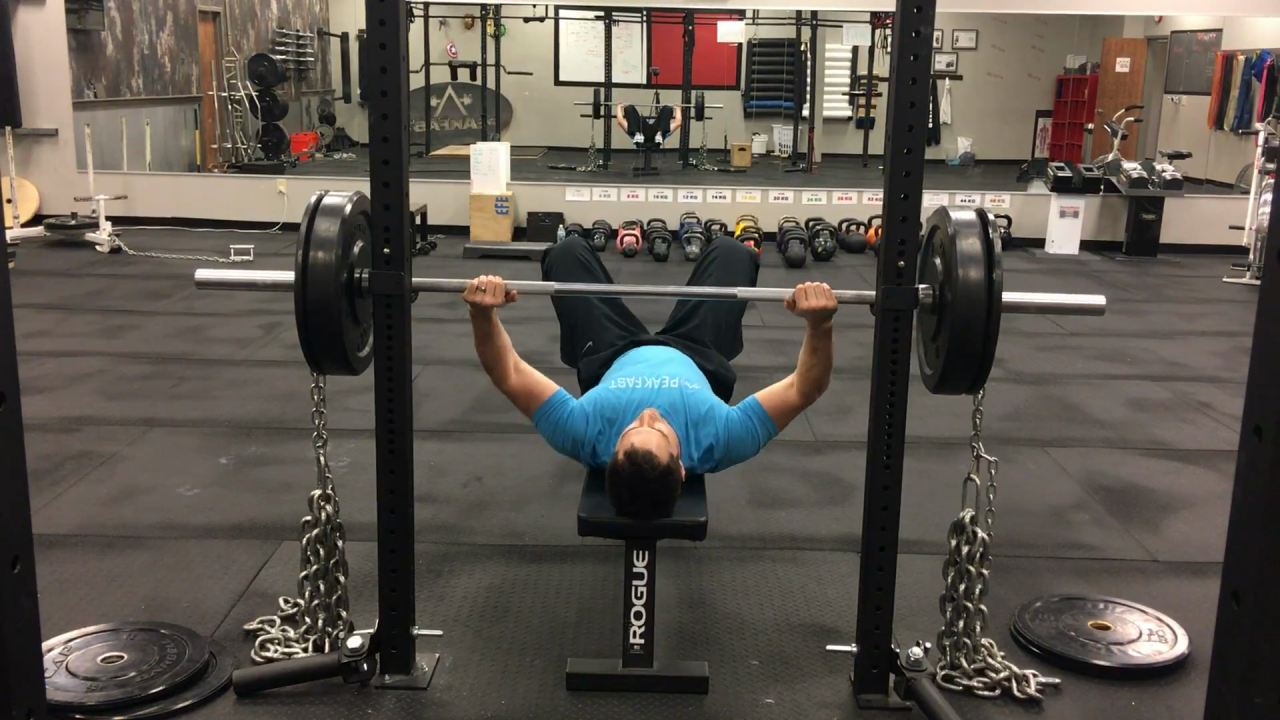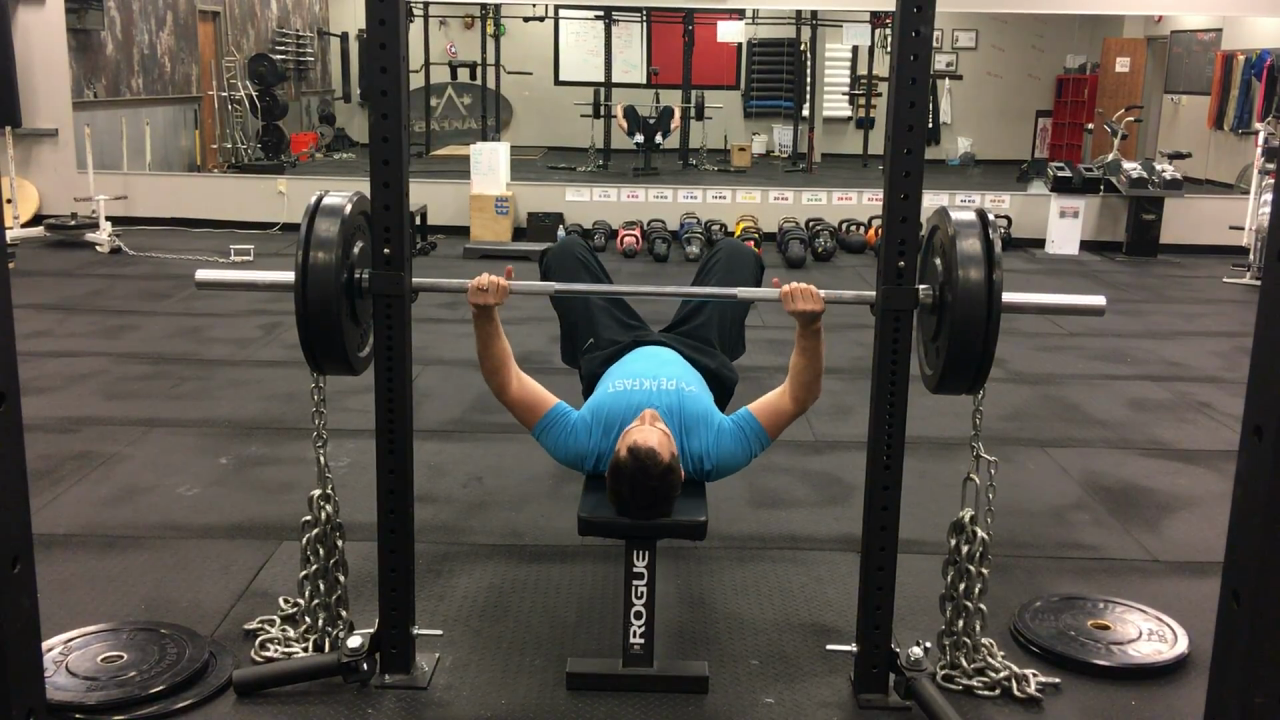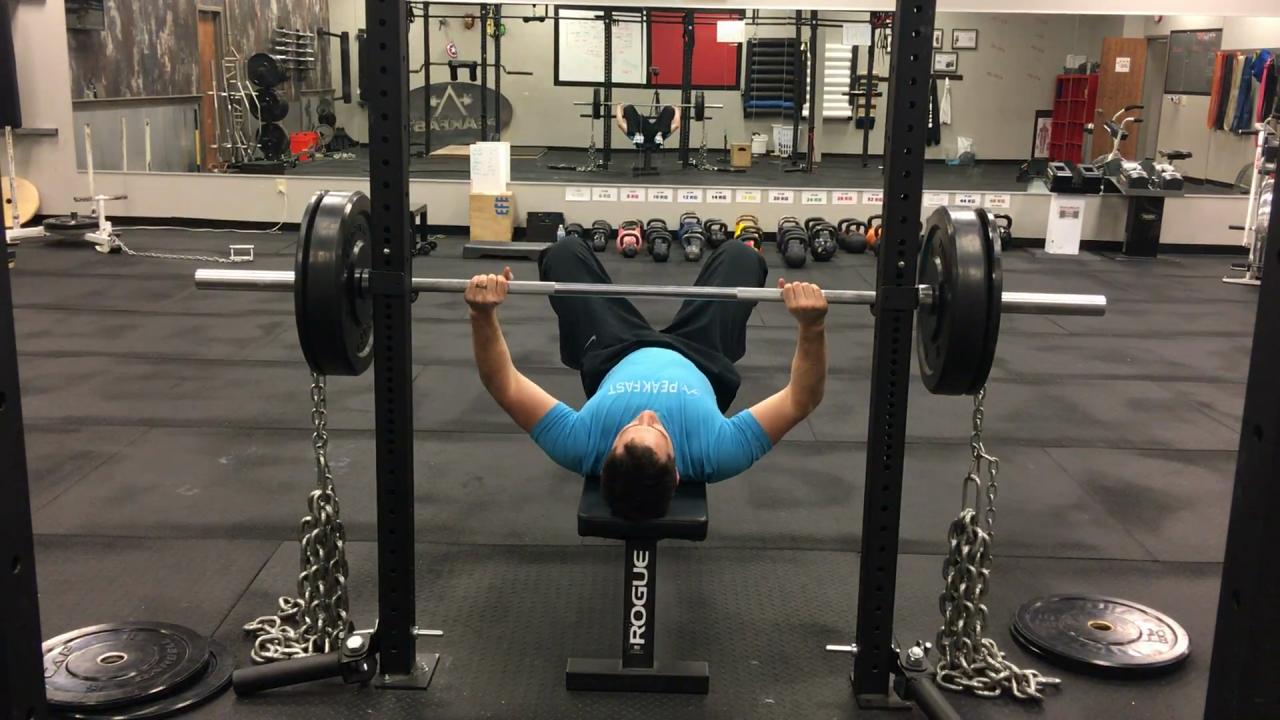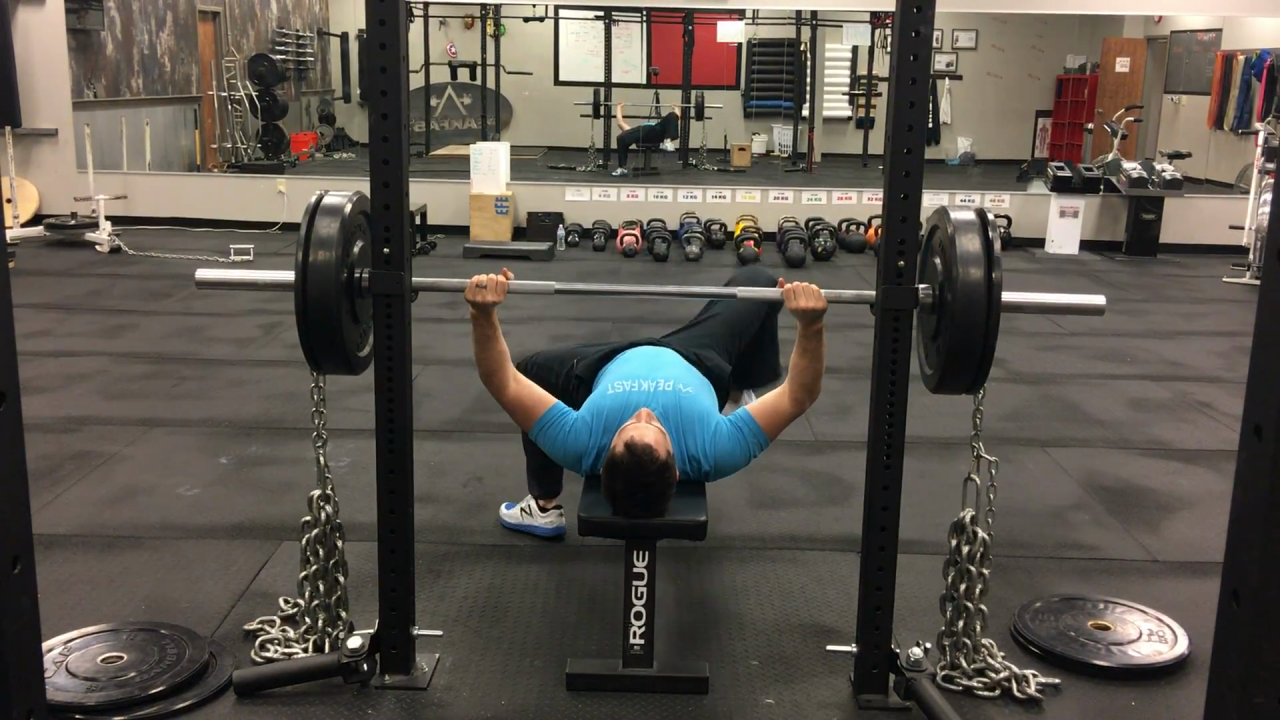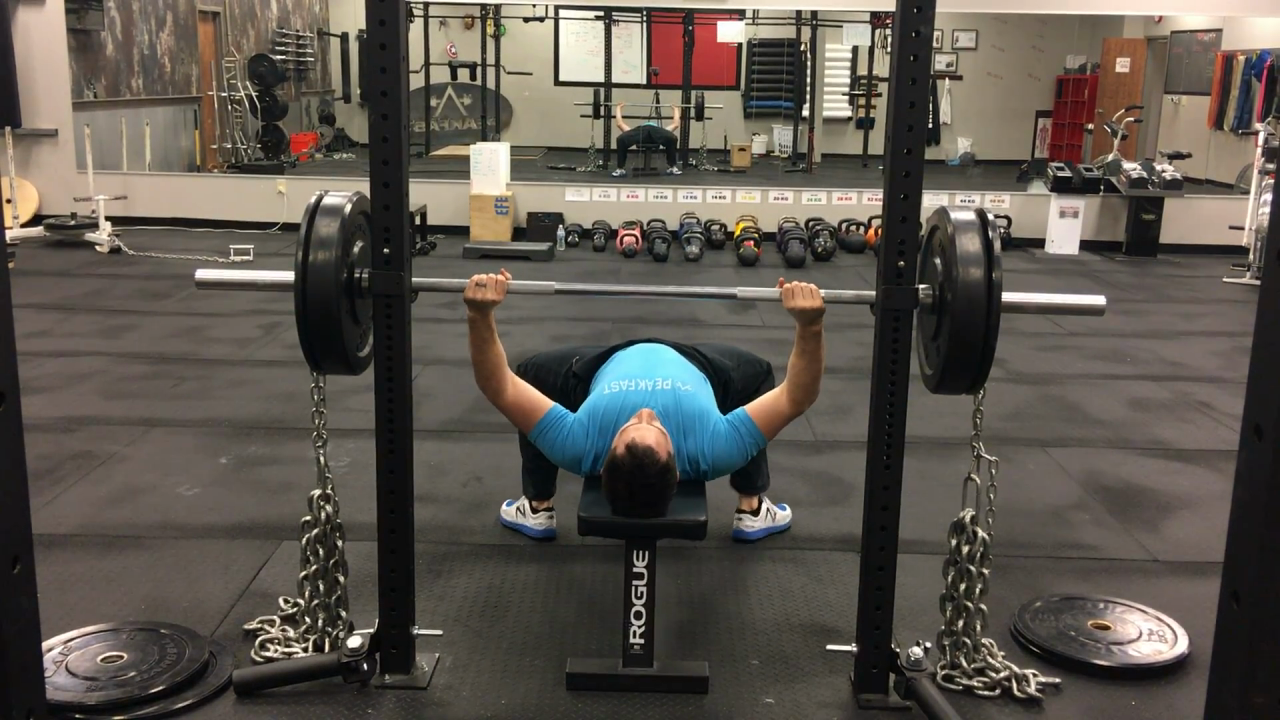
dt=1s
person 1, frame 1
left shoulder: (586, 437)
right shoulder: (718, 442)
left elbow: (508, 374)
right elbow: (805, 388)
left wrist: (483, 314)
right wrist: (818, 324)
left hip: (613, 361)
right hip: (696, 360)
left knee: (569, 252)
right knee: (731, 251)
person 1, frame 2
left shoulder: (584, 447)
right shoulder: (714, 452)
left elbow: (507, 384)
right elbow: (799, 396)
left wrist: (485, 313)
right wrist: (809, 326)
left hip: (612, 360)
right hip: (697, 363)
left knee: (567, 250)
right knee: (736, 253)
person 1, frame 3
left shoulder: (582, 448)
right shoulder: (712, 455)
left elbow: (504, 386)
right elbow: (802, 399)
left wrist: (483, 315)
right wrist: (811, 325)
left hip: (615, 361)
right hip: (699, 366)
left knee: (566, 252)
right knee: (739, 254)
person 1, frame 4
left shoulder: (581, 446)
right shoulder: (710, 452)
left elbow: (504, 384)
right elbow: (799, 396)
left wrist: (484, 314)
right wrist: (810, 324)
left knee: (532, 370)
right knee: (757, 282)
right ankle: (740, 389)
person 1, frame 5
left shoulder: (580, 446)
right shoulder: (709, 450)
left elbow: (498, 387)
right elbow: (797, 397)
left wrist: (480, 314)
right wrist: (809, 324)
left knee: (531, 372)
right knee: (756, 372)
left ankle: (538, 508)
right ankle: (752, 509)
